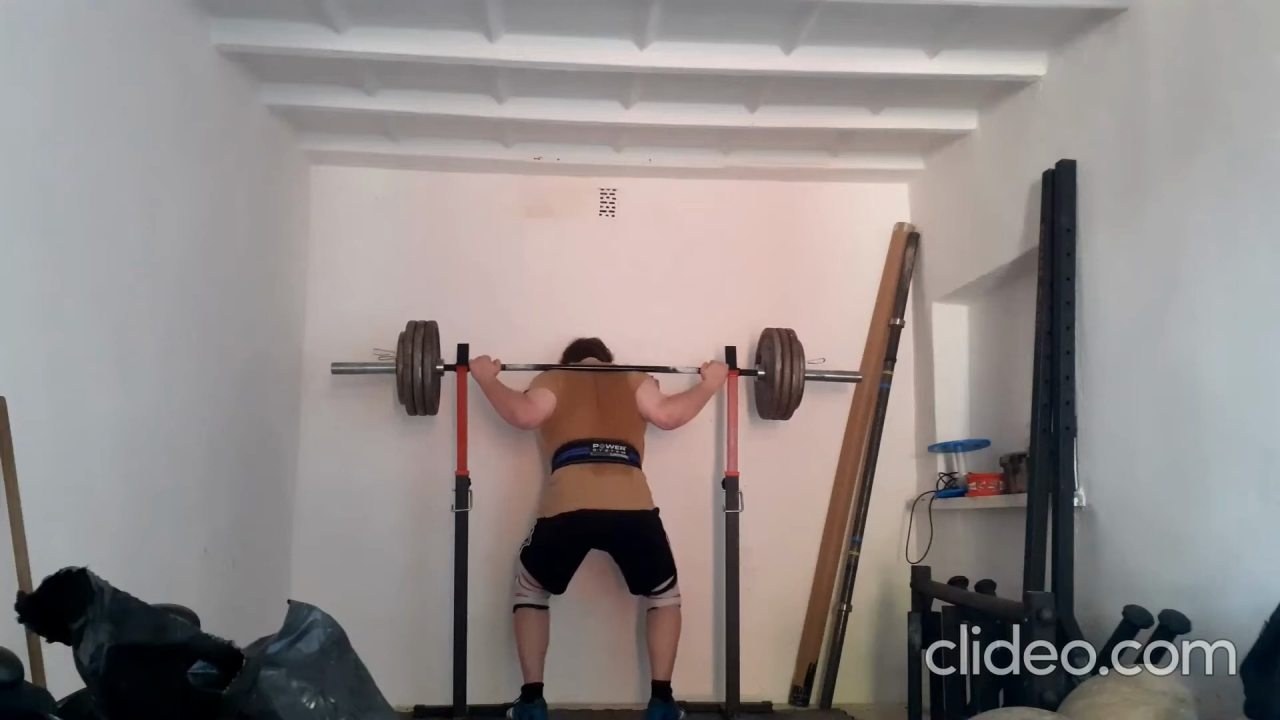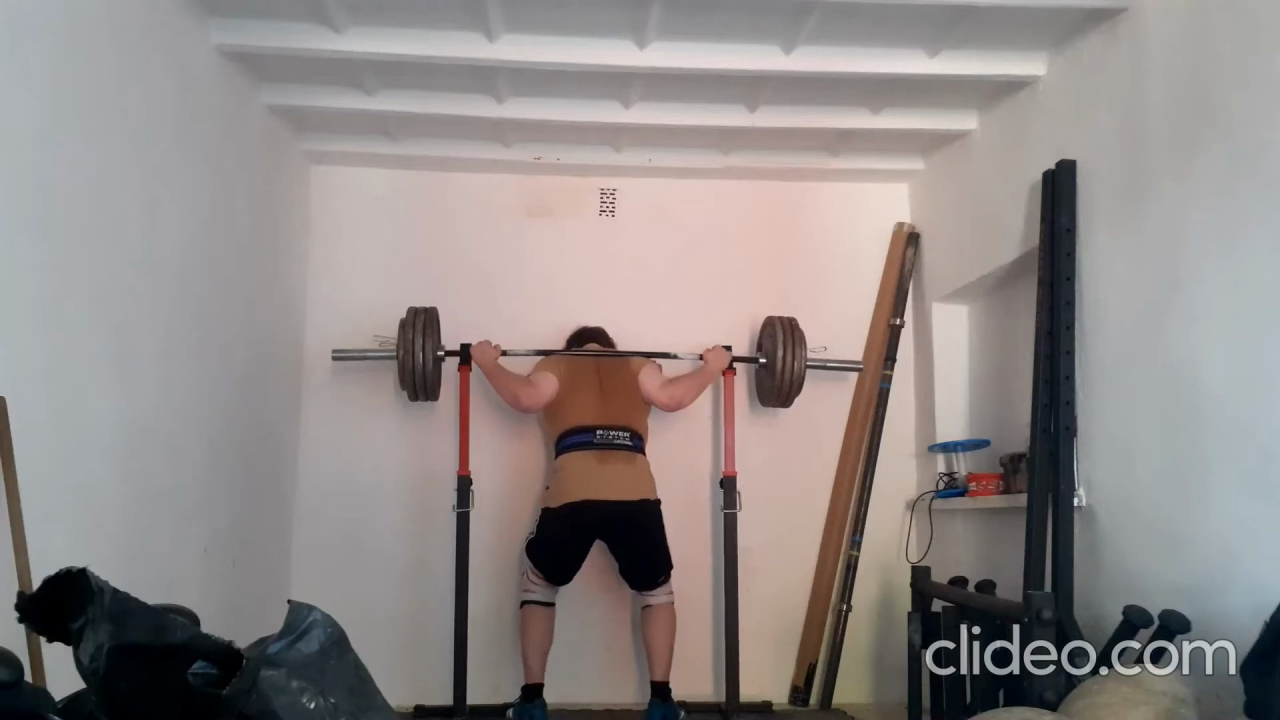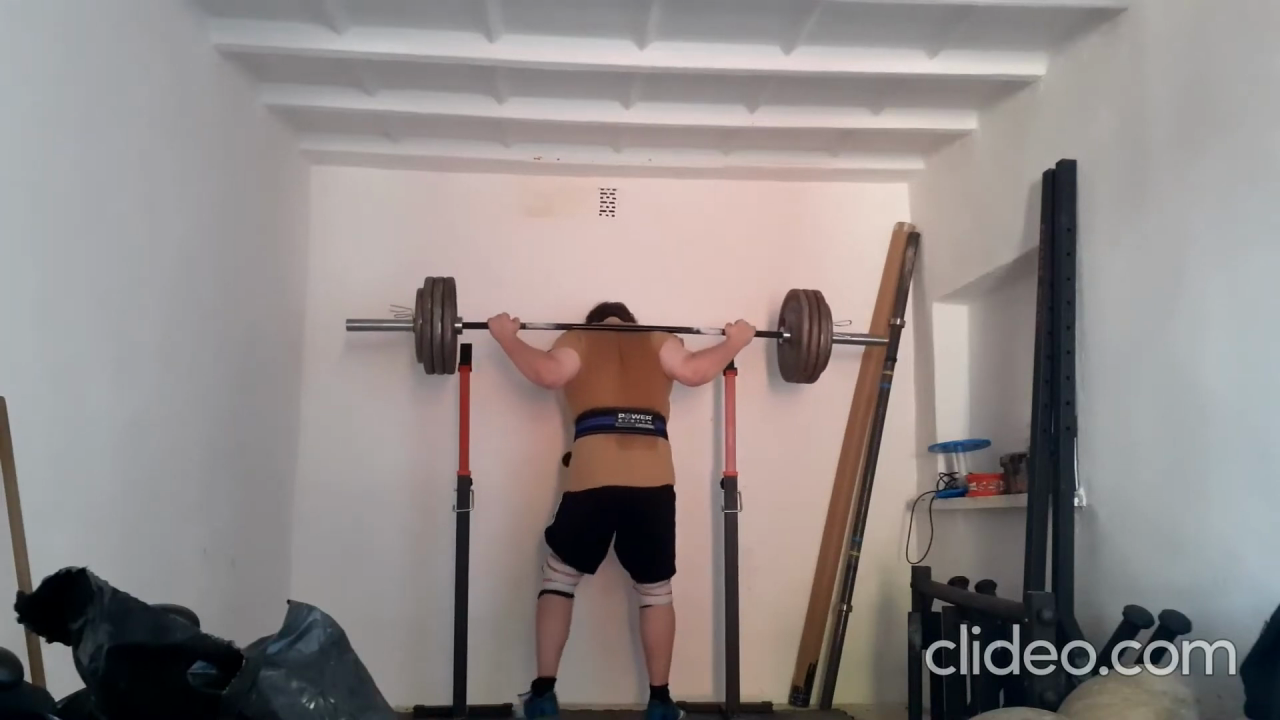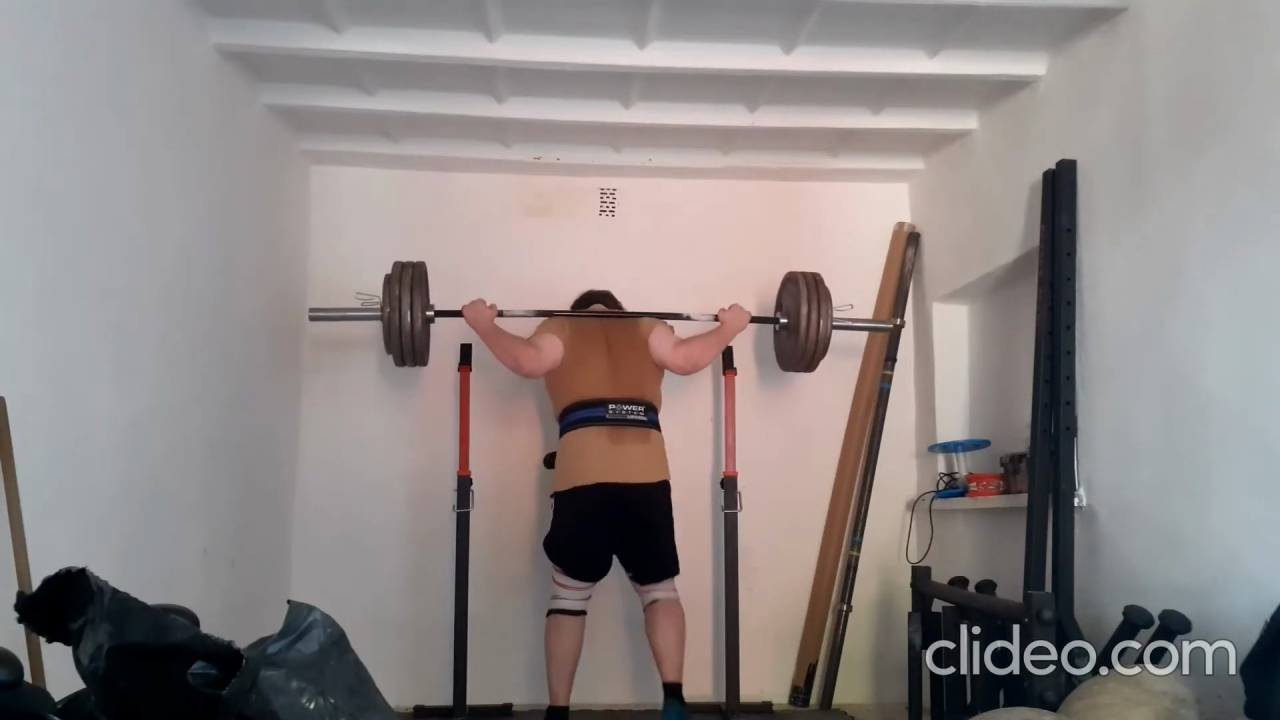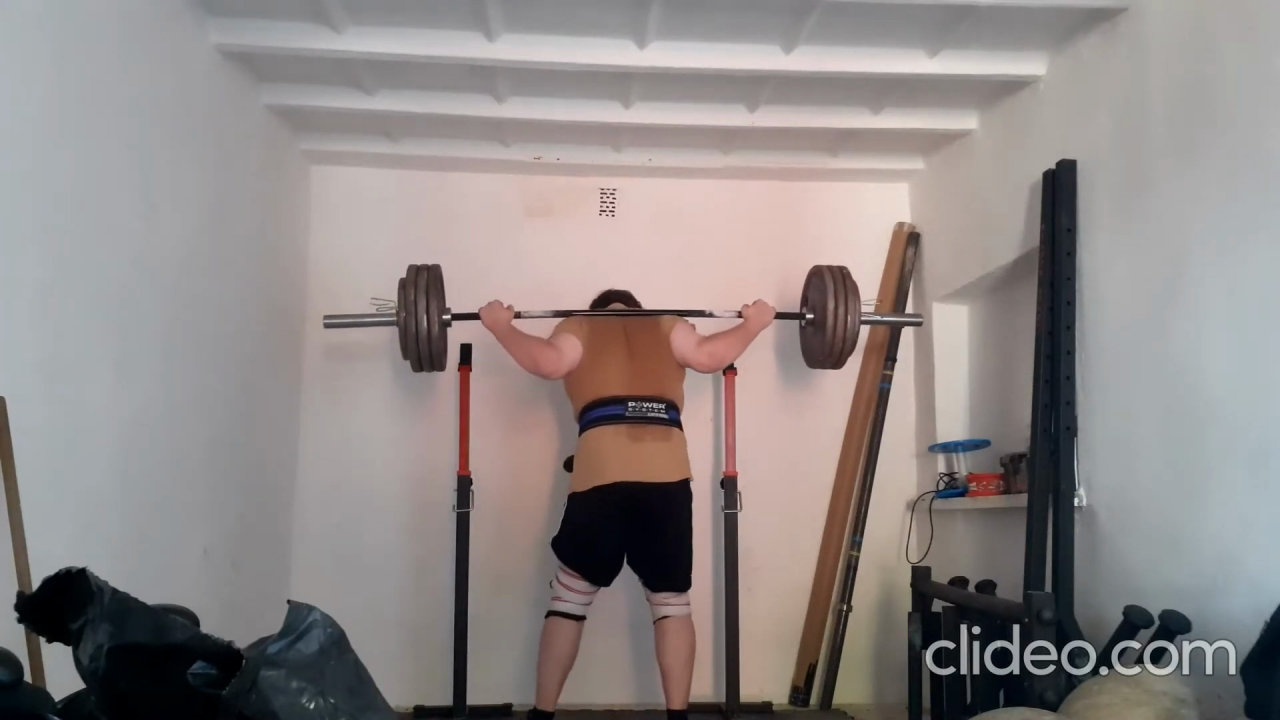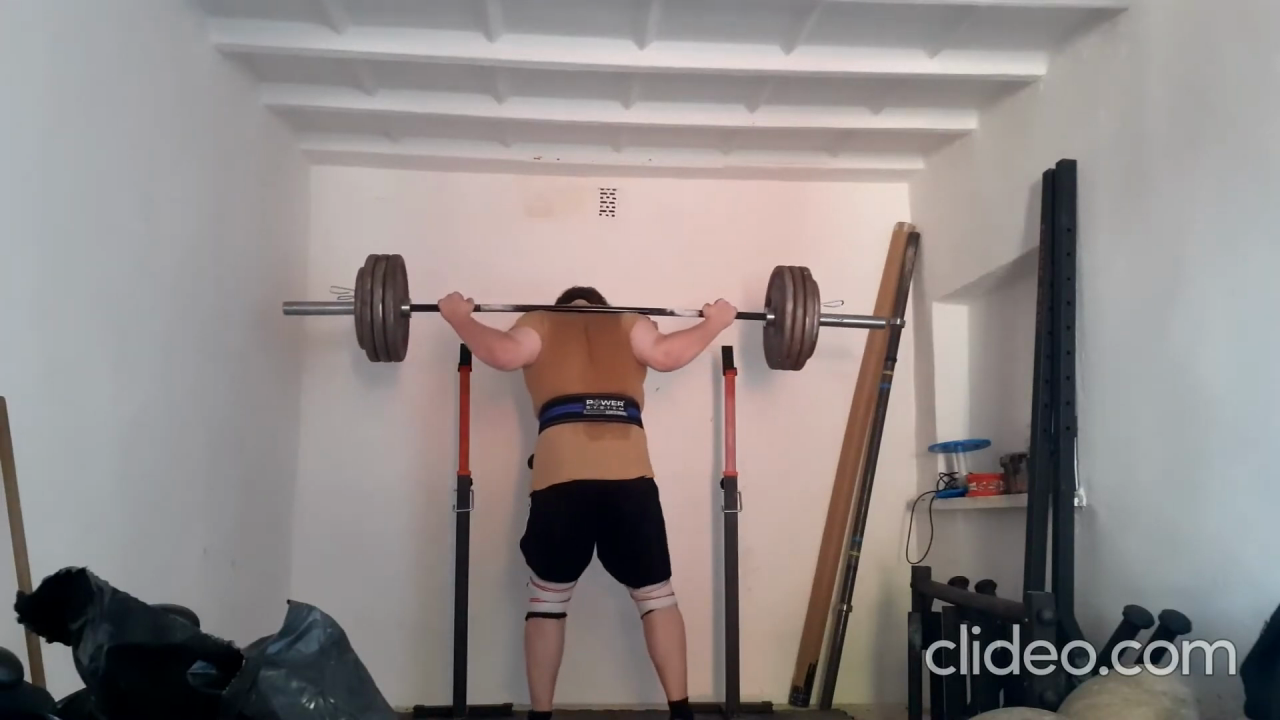
dt=0.7s
person 1, frame 1
left shoulder: (553, 379)
right shoulder: (634, 378)
left elbow: (524, 415)
right elbow: (668, 415)
left wrist: (485, 379)
right wrist: (711, 383)
left hip: (568, 505)
right hip: (632, 505)
left knee: (530, 592)
right knee: (664, 595)
person 1, frame 2
left shoulder: (556, 364)
right shoulder: (636, 364)
left elbow: (525, 398)
right elbow: (671, 397)
left wrist: (486, 363)
right wrist: (713, 367)
left hip: (572, 493)
right hip: (635, 494)
left knee: (537, 589)
right knee: (657, 593)
person 1, frame 3
left shoulder: (577, 340)
right shoulder: (657, 340)
left elbow: (548, 373)
right elbow: (694, 371)
left wrist: (506, 336)
right wrist: (736, 341)
left hip: (592, 477)
right hip: (652, 479)
left knee: (558, 579)
right knee: (655, 591)
person 1, frame 4
left shoulder: (560, 328)
right shoulder: (646, 327)
left elbow: (528, 361)
right elbow: (686, 358)
left wrist: (482, 324)
right wrist: (730, 327)
left hip: (582, 476)
right hip: (647, 476)
left knee: (569, 599)
right knee: (660, 589)
person 1, frame 5
left shoulder: (578, 327)
right shoulder: (666, 326)
left elbow: (547, 363)
right elbow: (709, 356)
left wrist: (499, 326)
right wrist: (755, 323)
left hip: (601, 477)
right hip: (666, 478)
left knee: (569, 600)
right knee: (672, 603)
person 1, frame 6
left shoulder: (539, 323)
right shoulder: (629, 323)
left elbow: (504, 353)
right elbow: (667, 354)
left wrist: (458, 316)
right wrist: (716, 322)
left hip: (561, 476)
right hip: (629, 476)
left knee: (548, 603)
right knee: (657, 598)
